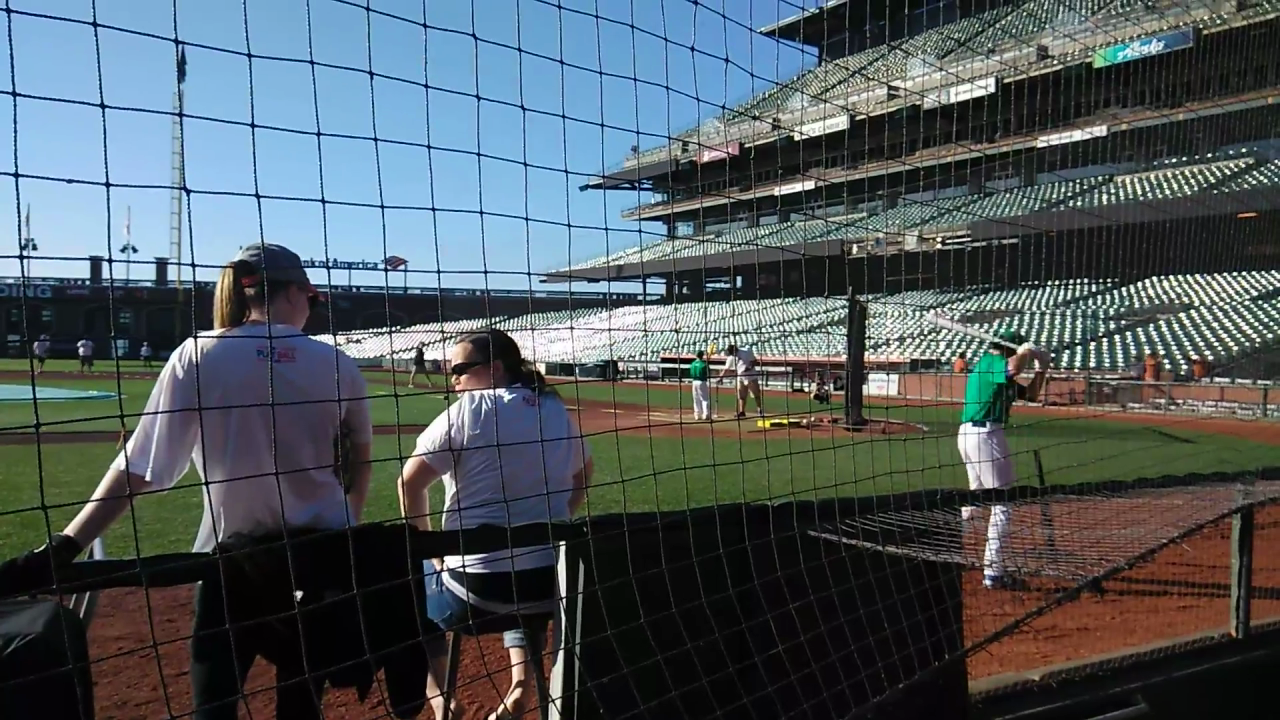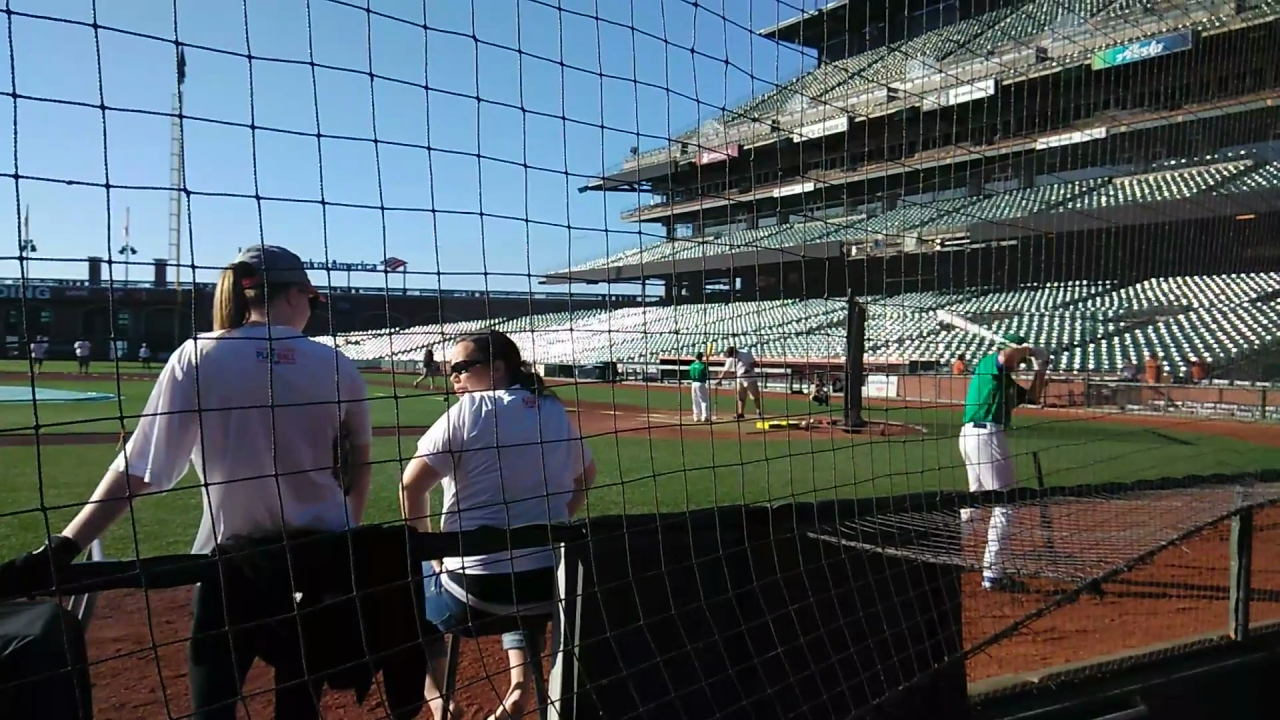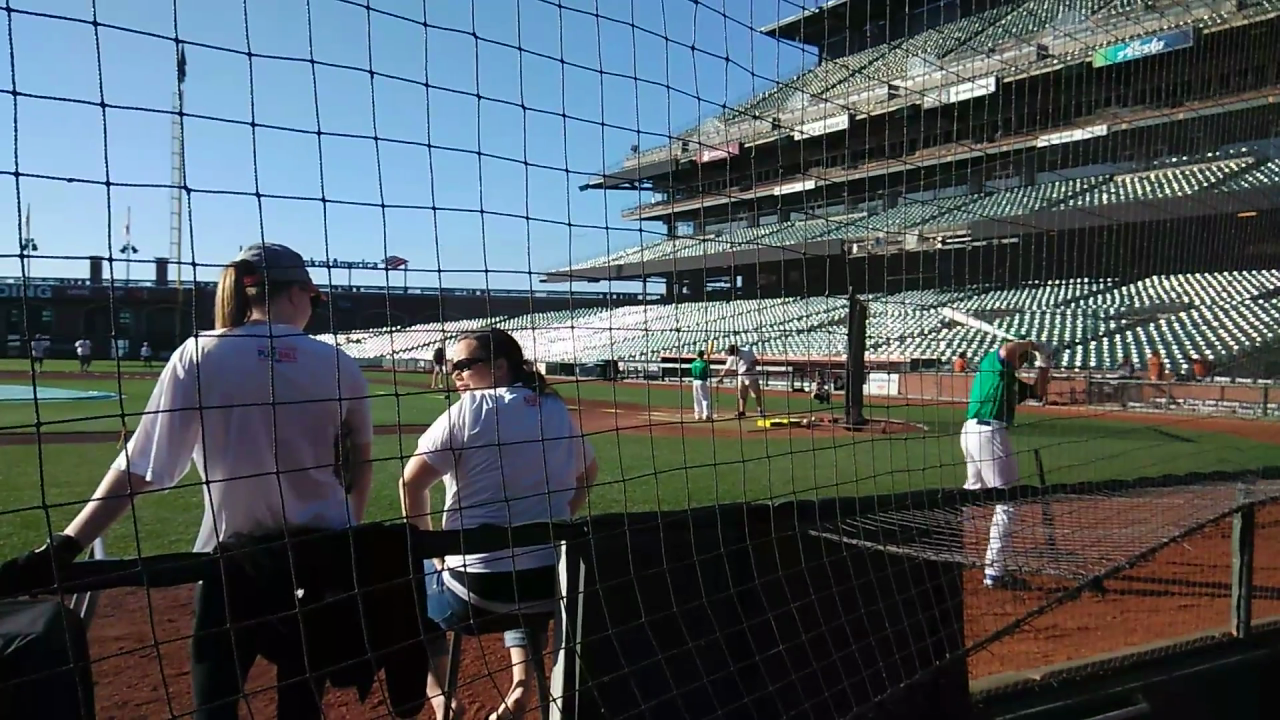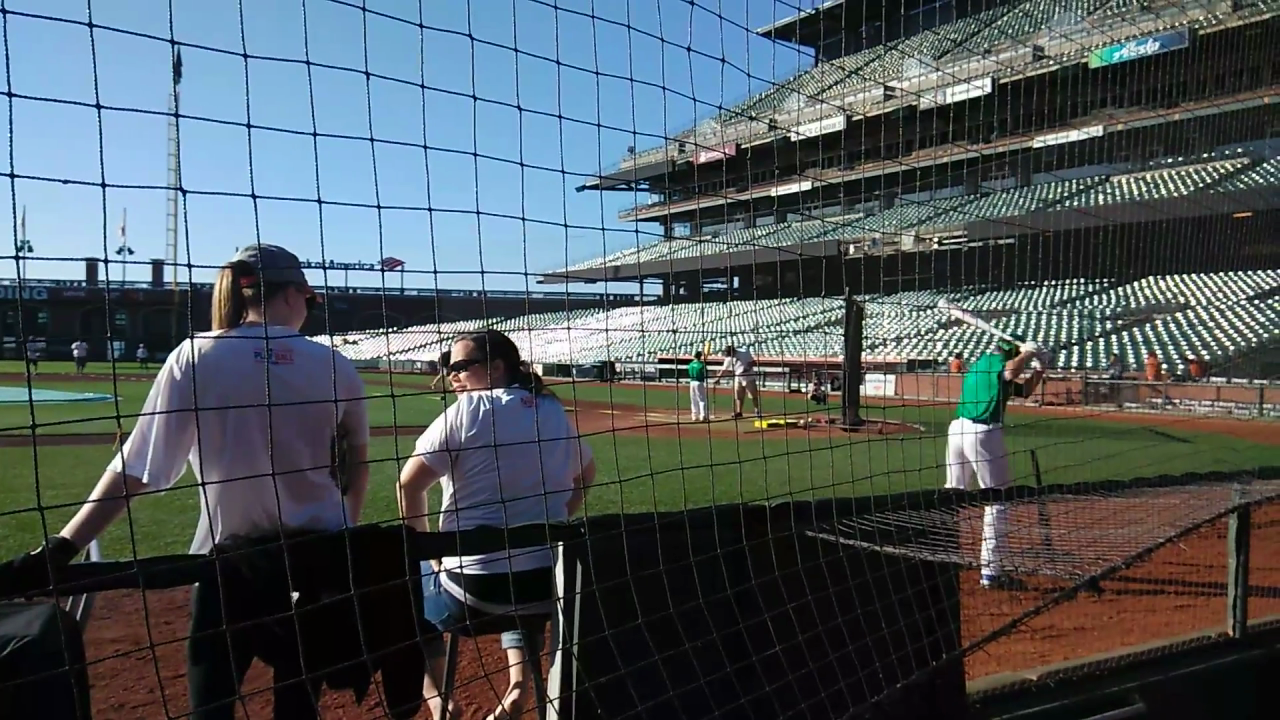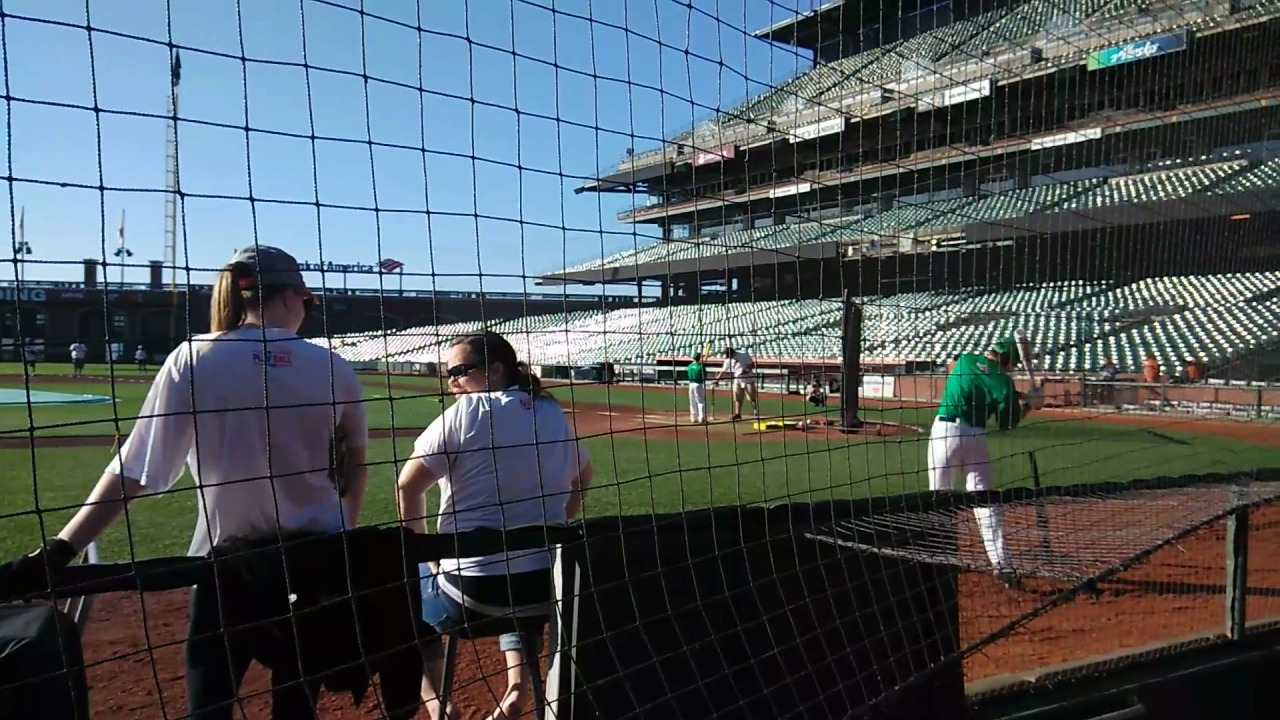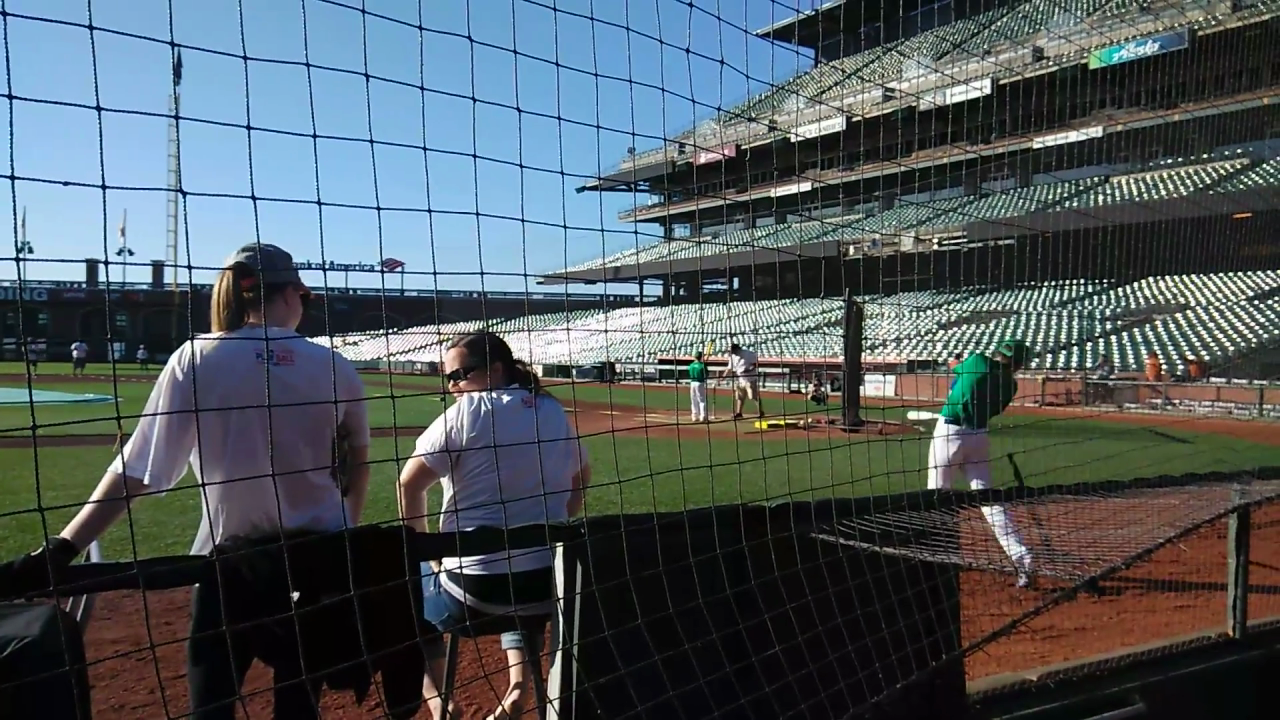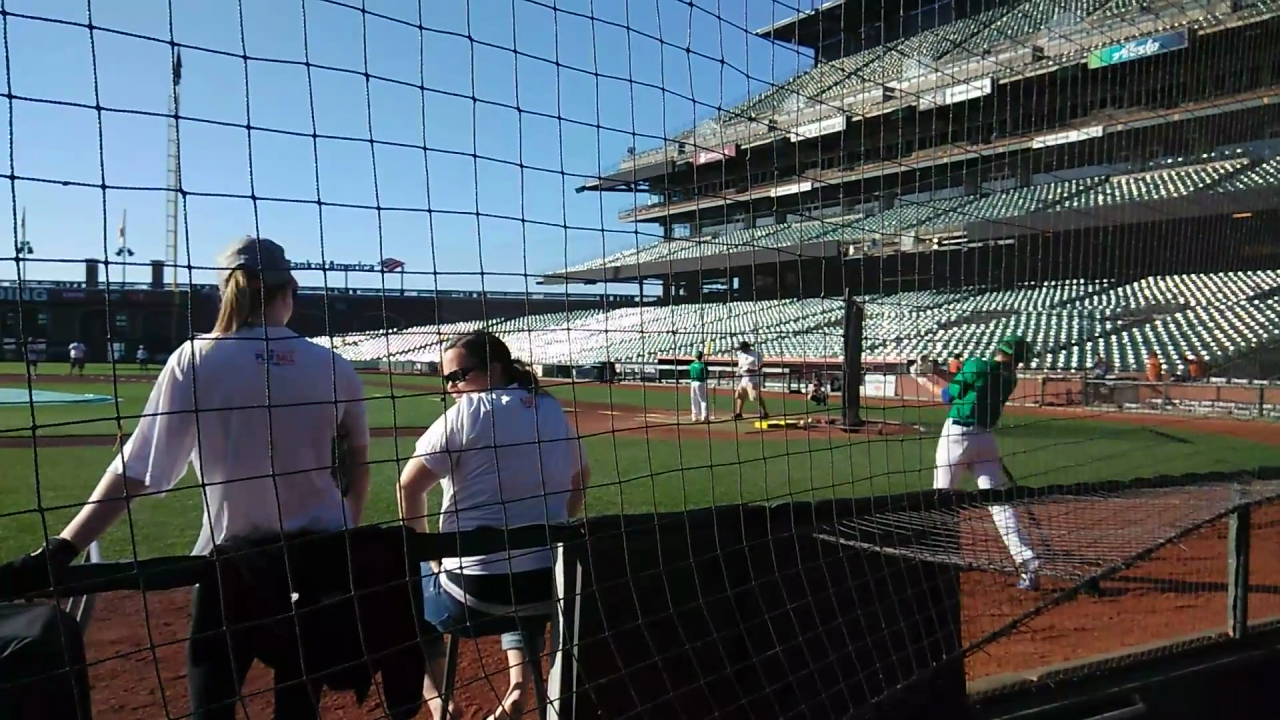
dt=0.2s
person 1, frame 1
left shoulder: (199, 357)
right shoulder: (337, 364)
left elbow: (138, 467)
right elbow: (360, 463)
left wrist: (65, 543)
right wrist: (344, 530)
person 1, frame 2
left shoulder: (198, 359)
right shoulder: (337, 366)
left elbow: (137, 469)
right elbow: (359, 466)
left wrist: (64, 546)
right wrist: (345, 532)
person 1, frame 3
left shoulder: (199, 357)
right shoulder: (338, 364)
left elbow: (139, 467)
right elbow: (360, 465)
left wrist: (66, 544)
right wrist: (346, 530)
person 1, frame 4
left shoulder: (196, 358)
right shoulder: (335, 366)
left elbow: (135, 469)
right elbow: (357, 467)
left wrist: (62, 546)
right wrist: (342, 535)
person 1, frame 5
left shoulder: (194, 360)
right shoulder: (333, 368)
left elbow: (133, 471)
right elbow: (355, 469)
left wrist: (61, 548)
right wrist: (340, 537)
person 1, frame 6
left shoulder: (197, 359)
right shoulder: (335, 367)
left elbow: (137, 470)
right elbow: (357, 466)
left wrist: (63, 546)
right wrist: (342, 535)
person 1, frame 7
left shoulder: (197, 360)
right shoulder: (335, 367)
left elbow: (136, 471)
right elbow: (358, 466)
left wrist: (62, 548)
right wrist: (346, 535)
person 2, frame 1
left shoulder: (470, 410)
right shoulder: (556, 410)
left elbow: (410, 482)
right elbow: (583, 474)
left hip: (477, 587)
right hip: (549, 584)
right ankle: (523, 680)
person 2, frame 2
left shoulder: (469, 411)
right shoulder: (555, 412)
left elbow: (411, 486)
right elbow: (585, 476)
left hip: (477, 588)
right hip: (548, 585)
right ankle: (522, 683)
person 2, frame 3
left shoulder: (469, 409)
right shoulder: (556, 410)
left elbow: (411, 482)
right elbow: (588, 474)
left hip: (478, 587)
right hip: (549, 583)
right ankle: (523, 680)
person 2, frame 4
left shoulder: (467, 410)
right shoulder: (554, 411)
left elbow: (409, 484)
right elbow: (585, 475)
left hip: (474, 589)
right hip: (546, 585)
left knee: (415, 584)
right ankle: (520, 682)
person 2, frame 5
left shoulder: (466, 412)
right shoulder: (552, 413)
left elbow: (408, 487)
right elbow: (582, 478)
left wrist: (425, 555)
left hip: (473, 590)
right hip: (544, 587)
right ankle: (519, 684)
person 2, frame 6
left shoulder: (468, 411)
right shoulder: (553, 411)
left elbow: (409, 485)
right elbow: (580, 478)
left hip: (475, 589)
right hip: (547, 586)
right ankle: (519, 685)
person 2, frame 7
left shoulder: (467, 412)
right shoulder: (552, 411)
left elbow: (409, 486)
right elbow: (580, 479)
left hip: (475, 591)
right hip: (547, 586)
right ankle: (520, 686)
person 3, frame 1
left shoulder: (986, 364)
right shoulder: (994, 361)
left elbow: (1029, 394)
right elbow: (1014, 368)
left wrist: (1040, 368)
right wrist: (1027, 352)
left hip: (969, 434)
right hip: (986, 435)
right knee: (1002, 502)
right ankle: (993, 570)
person 3, frame 2
left shoulder: (1004, 378)
right shoulder: (990, 362)
left elbow: (1032, 397)
right elbow: (1005, 357)
left wrist: (1040, 368)
right wrist: (1026, 349)
left hip: (972, 435)
right hip: (986, 436)
left knee: (977, 496)
right knee: (1003, 504)
right ankle: (992, 573)
person 3, frame 3
left shoulder: (1009, 376)
right shoulder: (993, 359)
left elbow: (1038, 393)
right elbow: (1006, 350)
left wrist: (1044, 364)
right wrist: (1029, 344)
left hip: (973, 432)
right hip: (988, 433)
left knee: (973, 489)
right knee: (1005, 502)
right ankle: (994, 570)
person 3, frame 4
left shoulder: (985, 365)
right shoulder: (993, 361)
left elbow: (1025, 390)
right elbow: (1009, 372)
left wrist: (1038, 367)
right wrist: (1026, 353)
left hip: (958, 431)
right hip: (983, 434)
right knee: (996, 501)
right ankle: (990, 570)
person 3, frame 5
left shoulder: (964, 360)
right shoulder: (1001, 380)
right elbow: (1007, 423)
left wrist: (1017, 398)
right wrist: (1031, 404)
left hip: (943, 431)
right hip: (972, 437)
right ankle: (1001, 564)
person 3, frame 6
left shoulder: (975, 361)
right shoulder: (1009, 385)
left elbow: (954, 391)
left hip: (949, 433)
right hip: (977, 439)
right knee: (989, 500)
right ankle: (1022, 561)
person 3, frame 7
left shoulder: (975, 366)
right shoulder: (1010, 379)
left elbow: (947, 397)
left hip: (956, 435)
right hip: (985, 439)
right knee: (998, 501)
right ankle: (1027, 564)
